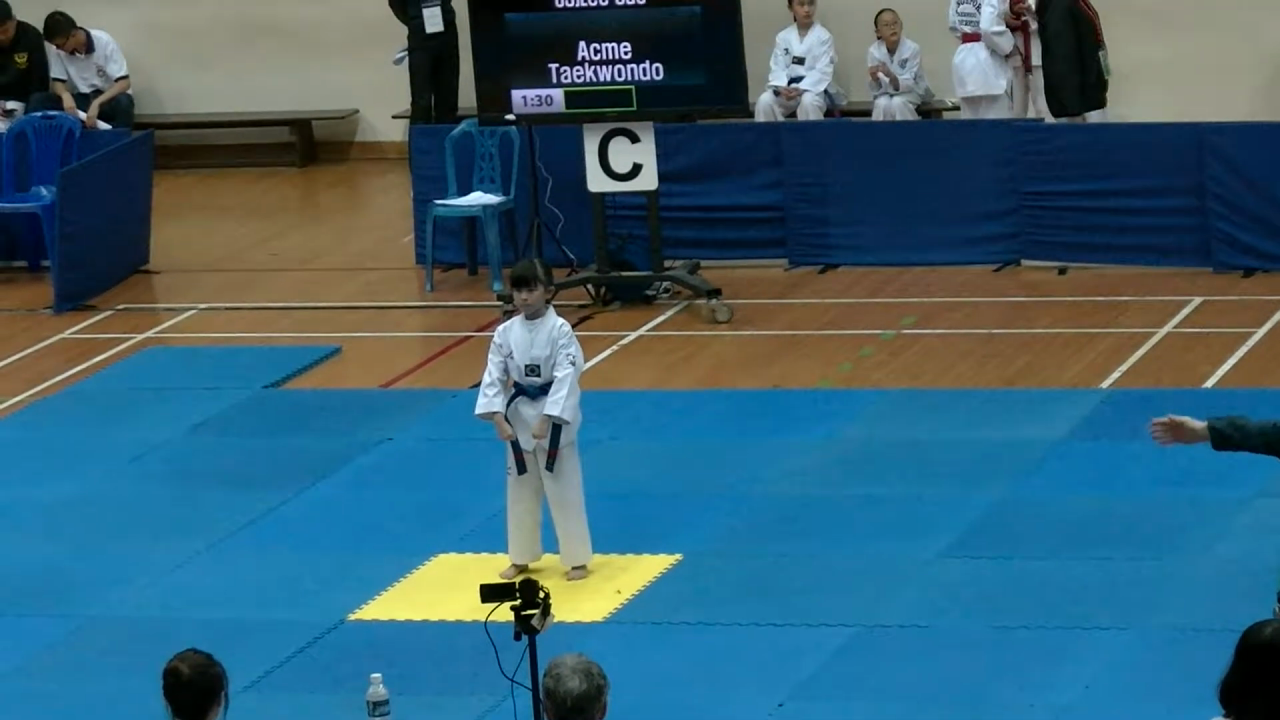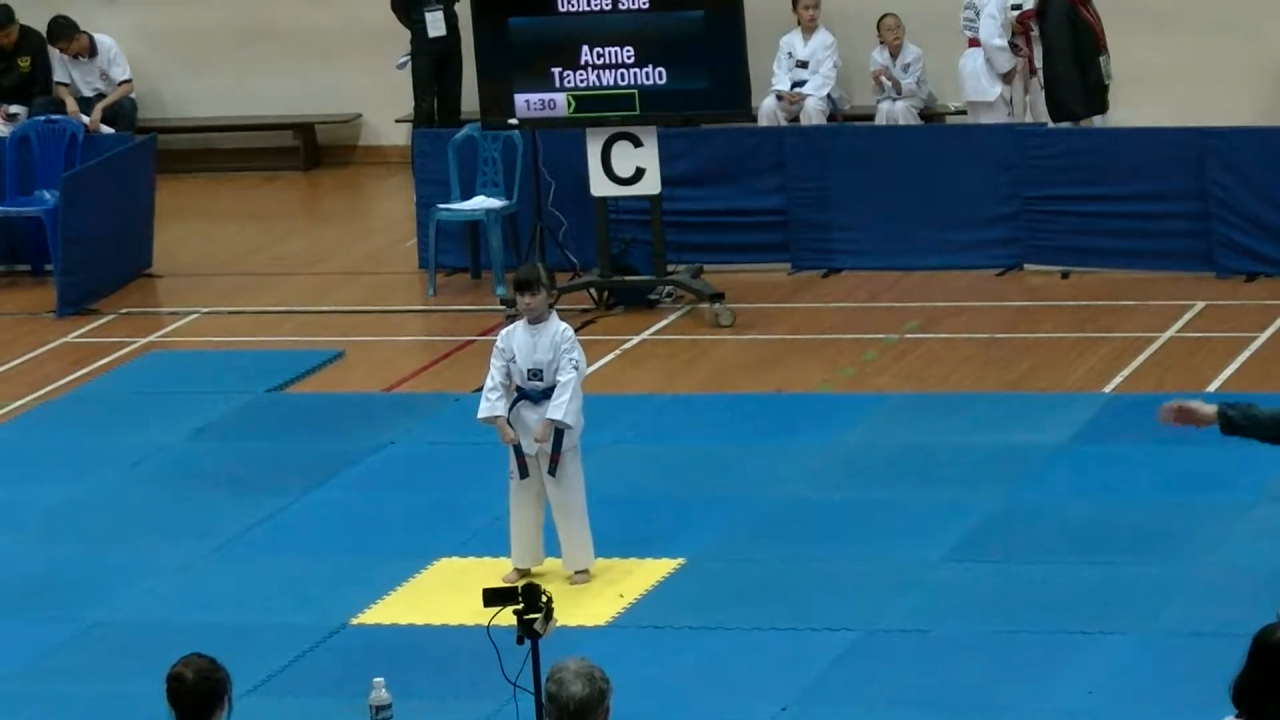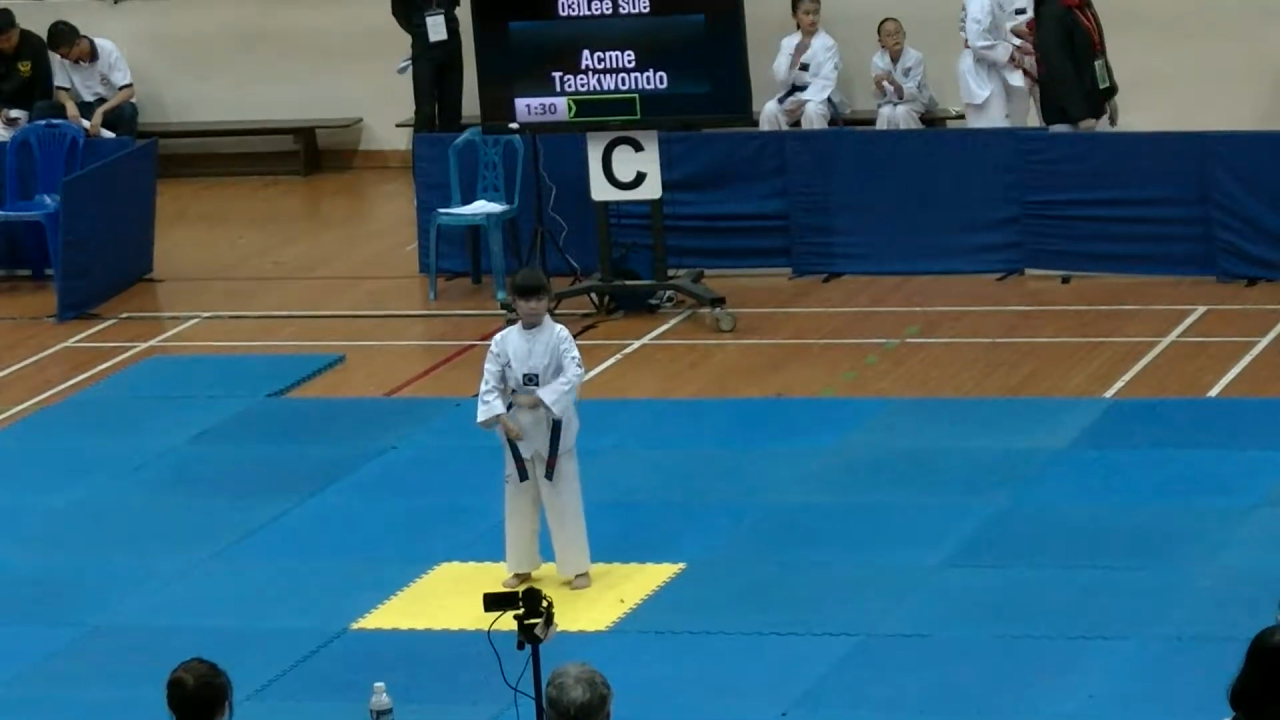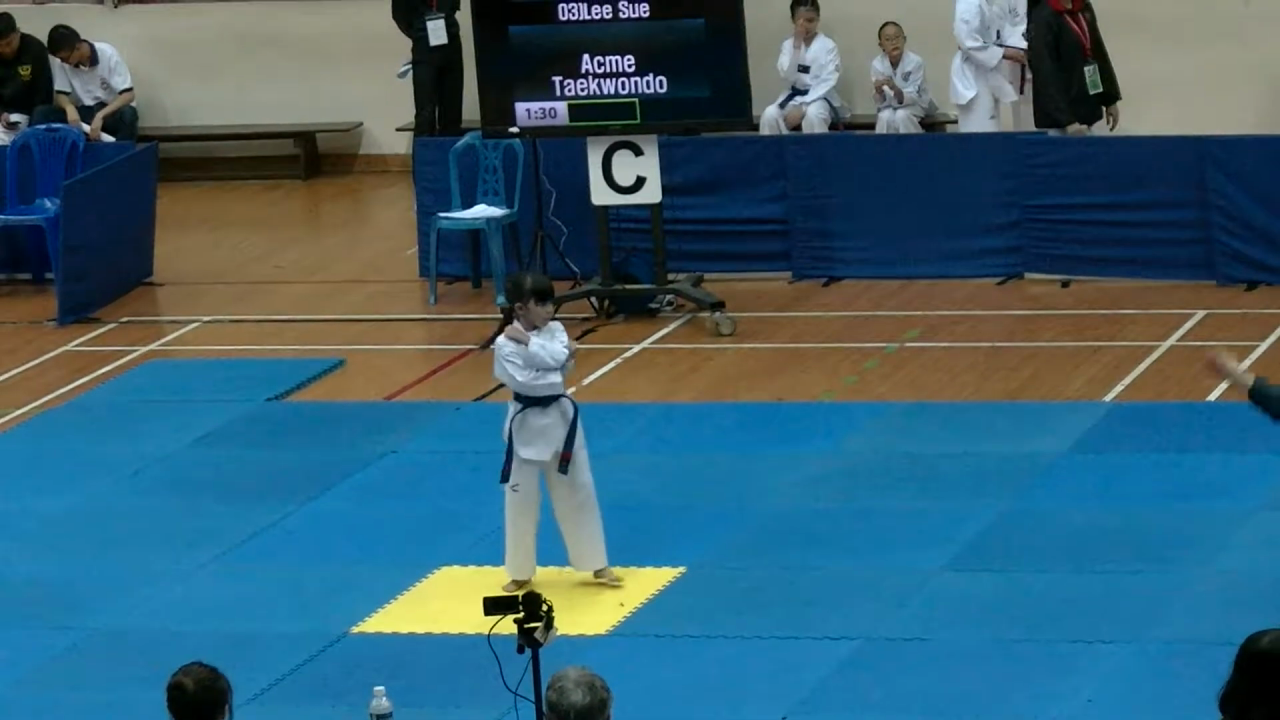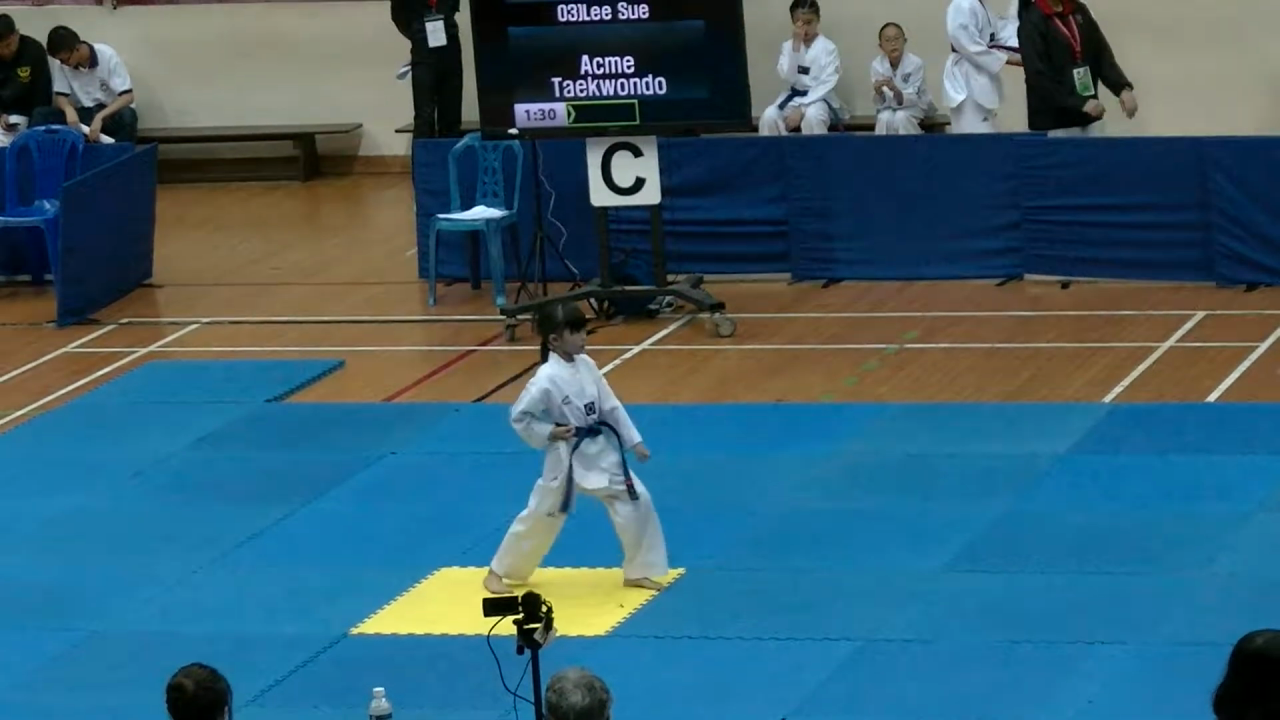
dt=0.3s
person 1, frame 1
left shoulder: (560, 330)
right shoulder: (505, 332)
left elbow: (566, 376)
right elbow: (494, 376)
left wrist: (547, 419)
right wrist: (499, 418)
left hip: (554, 416)
right hip: (518, 416)
left knee: (564, 490)
right knee: (521, 490)
left ankle: (577, 559)
right ankle: (521, 558)
person 1, frame 2
left shoulder: (563, 334)
right shoulder: (508, 336)
left elbow: (569, 381)
right elbow: (496, 381)
left wrist: (549, 423)
right wrist: (501, 422)
left hip: (556, 421)
right hip: (521, 420)
left knee: (566, 493)
right knee: (522, 494)
left ankle: (579, 563)
right ankle: (523, 562)
person 1, frame 3
left shoulder: (559, 335)
right shoulder: (503, 340)
left elbow: (573, 376)
right elbow: (489, 386)
left wrist: (539, 400)
right wrist: (502, 419)
left hip: (552, 424)
right hip: (517, 427)
left knee: (563, 497)
right knee: (520, 497)
left ankle: (578, 568)
right ankle: (522, 567)
person 1, frame 4
left shoulder: (554, 330)
right shoulder: (506, 342)
left elbow: (560, 356)
right elbow: (525, 380)
left wrist: (527, 340)
right wrist: (562, 373)
left hip: (561, 420)
right hip: (527, 426)
left knee: (578, 493)
right knee: (520, 501)
left ankle: (597, 565)
right ankle: (520, 573)
person 1, frame 5
left shoulder: (587, 365)
right shoulder: (547, 378)
left elbow: (611, 405)
right elbow: (518, 416)
left wrist: (634, 440)
right wrist: (549, 433)
left hip: (601, 450)
right hip: (568, 458)
left knee: (637, 504)
right knee: (539, 517)
left ankle: (638, 571)
right ankle: (497, 571)
